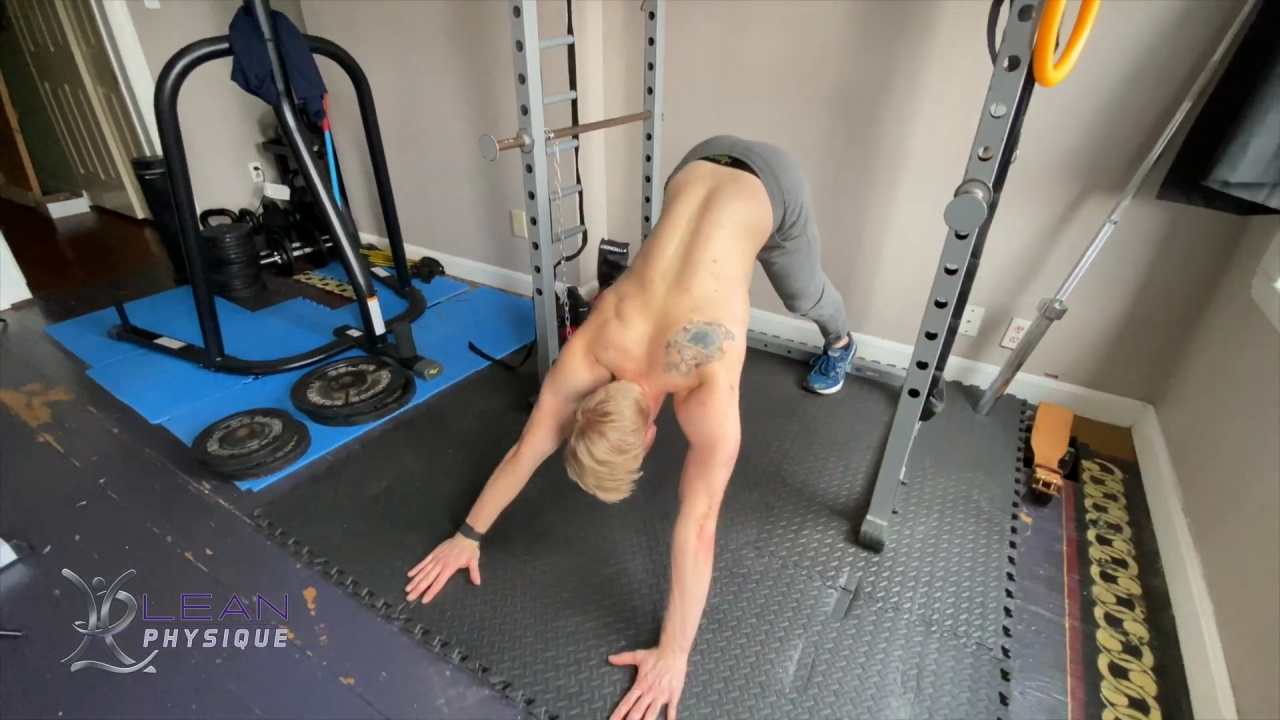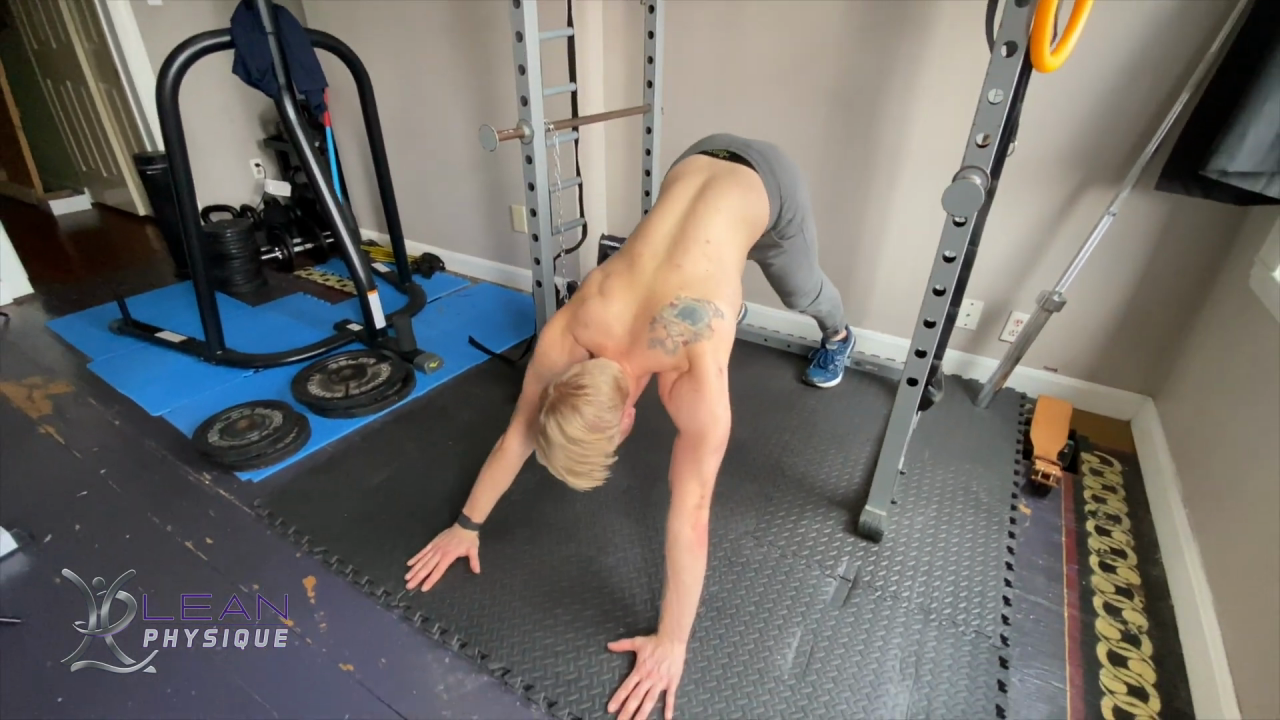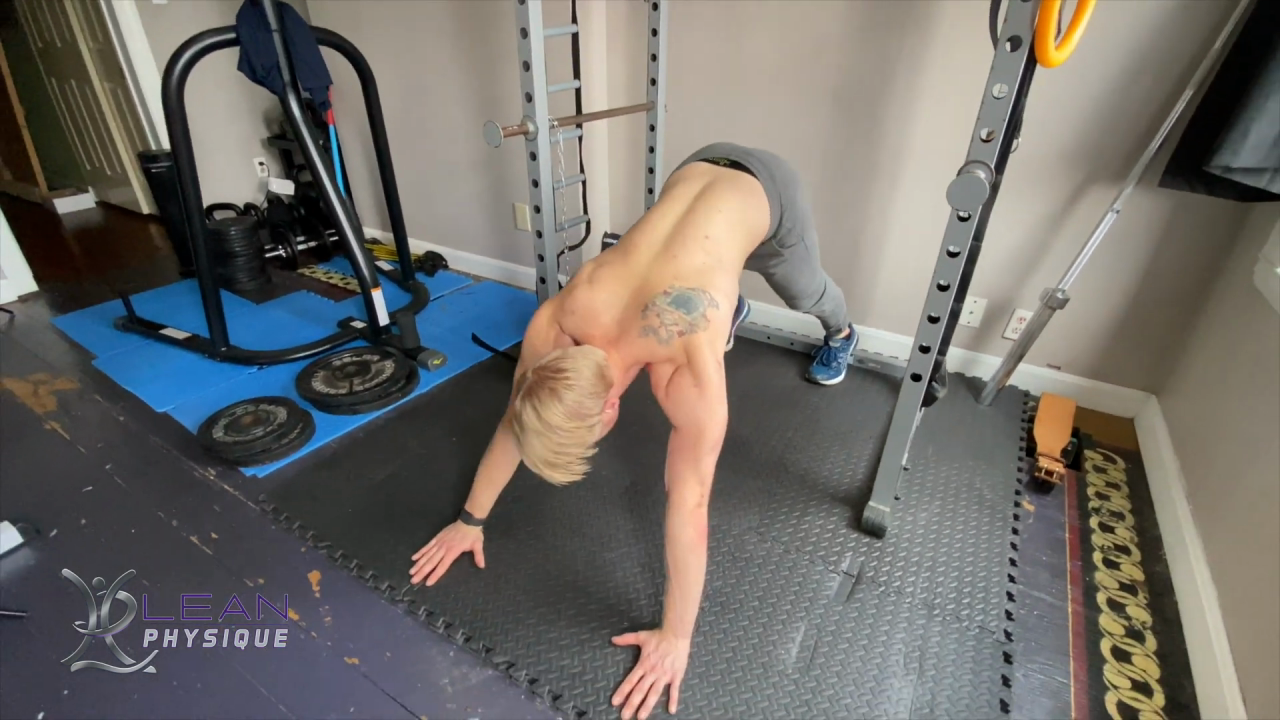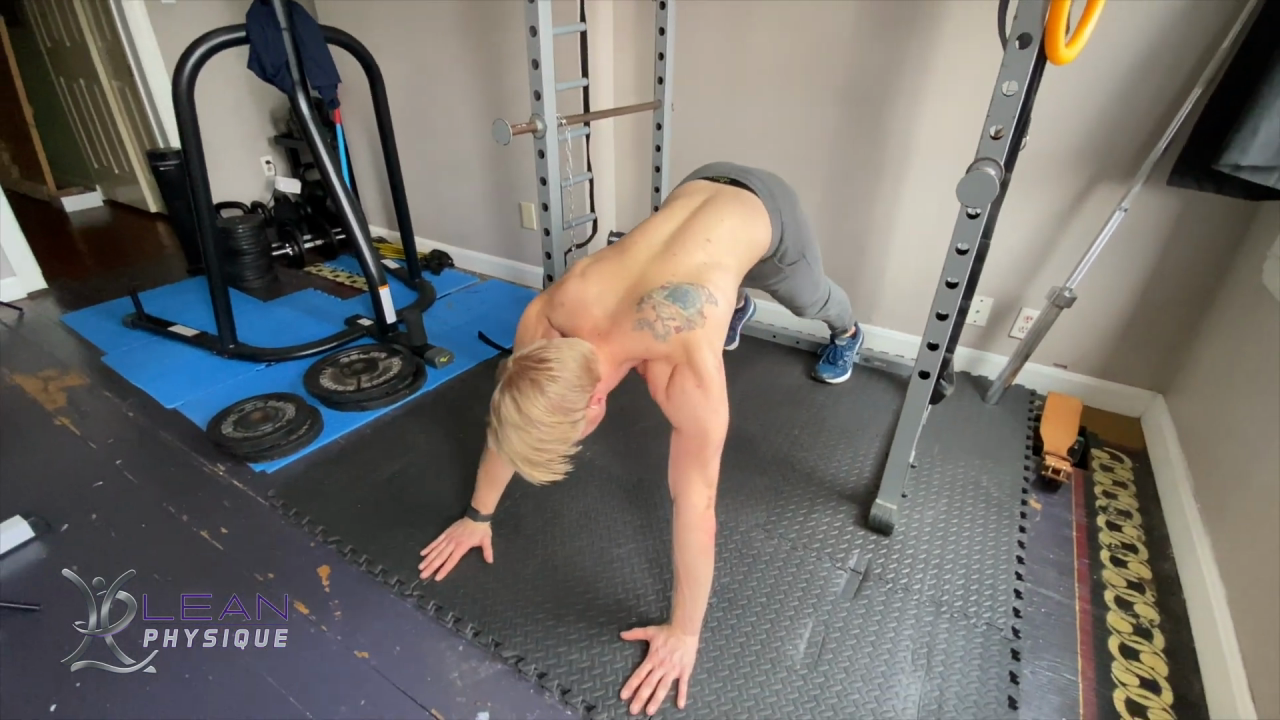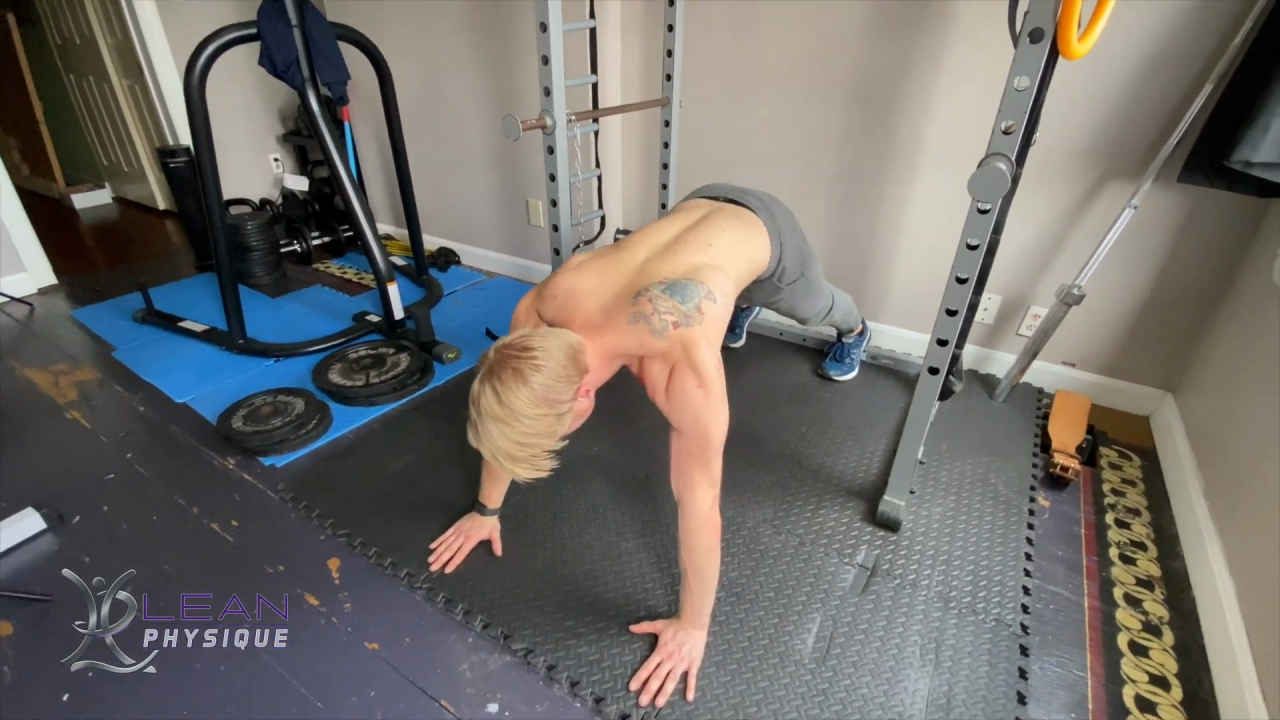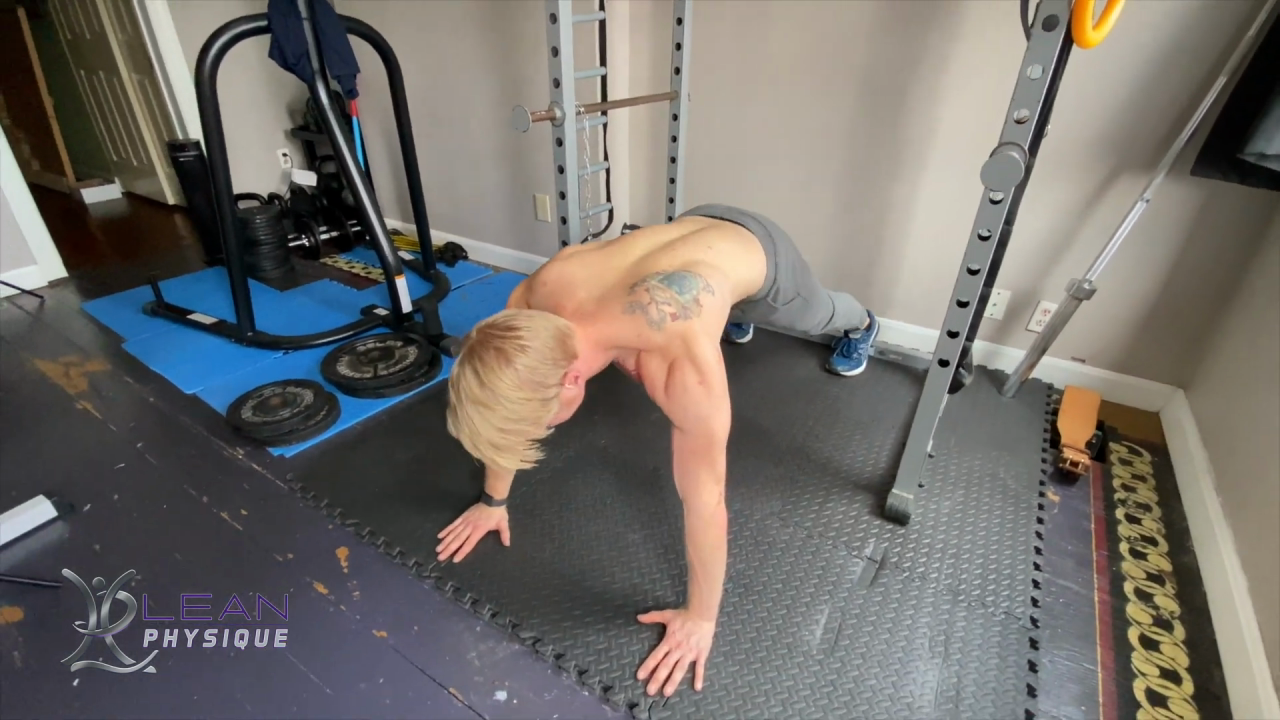
dt=0.2s
person 1, frame 1
left shoulder: (706, 390)
right shoulder: (586, 353)
right elbow: (528, 447)
left hip: (770, 186)
right hip: (702, 168)
left knee: (803, 295)
left ankle: (837, 342)
person 1, frame 2
left shoulder: (692, 374)
right shoulder: (565, 334)
left elbow: (691, 508)
right elbow: (518, 432)
left wrist: (671, 643)
left hip: (766, 184)
right hip: (699, 163)
left knee: (800, 290)
left ankle: (836, 335)
person 1, frame 3
left shoulder: (687, 367)
right shoulder: (554, 324)
left elbow: (689, 502)
right elbow: (513, 423)
left wrist: (676, 637)
right wrist: (470, 519)
left hip: (766, 193)
right hip: (700, 171)
left knee: (804, 292)
left ankle: (840, 333)
person 1, frame 4
left shoulder: (684, 368)
right shoulder: (545, 317)
left elbow: (695, 502)
right elbow: (510, 415)
left wrist: (684, 633)
right wrist: (477, 515)
left hip: (766, 213)
right hip: (701, 190)
left knee: (809, 300)
left ankle: (846, 334)
person 1, frame 5
left shoulder: (682, 365)
right shoulder: (537, 311)
left elbow: (699, 502)
right elbow: (505, 412)
left wrist: (692, 627)
right wrist: (486, 509)
left hip: (765, 235)
right hip: (700, 208)
left knee: (813, 309)
left ankle: (852, 330)
person 1, frame 6
left shoulder: (681, 358)
right shoulder: (532, 302)
left elbow: (704, 498)
right elbow: (505, 403)
left wrist: (701, 618)
right wrist: (493, 500)
left hip: (762, 260)
right hip: (700, 227)
left knee: (816, 316)
left ankle: (858, 325)
